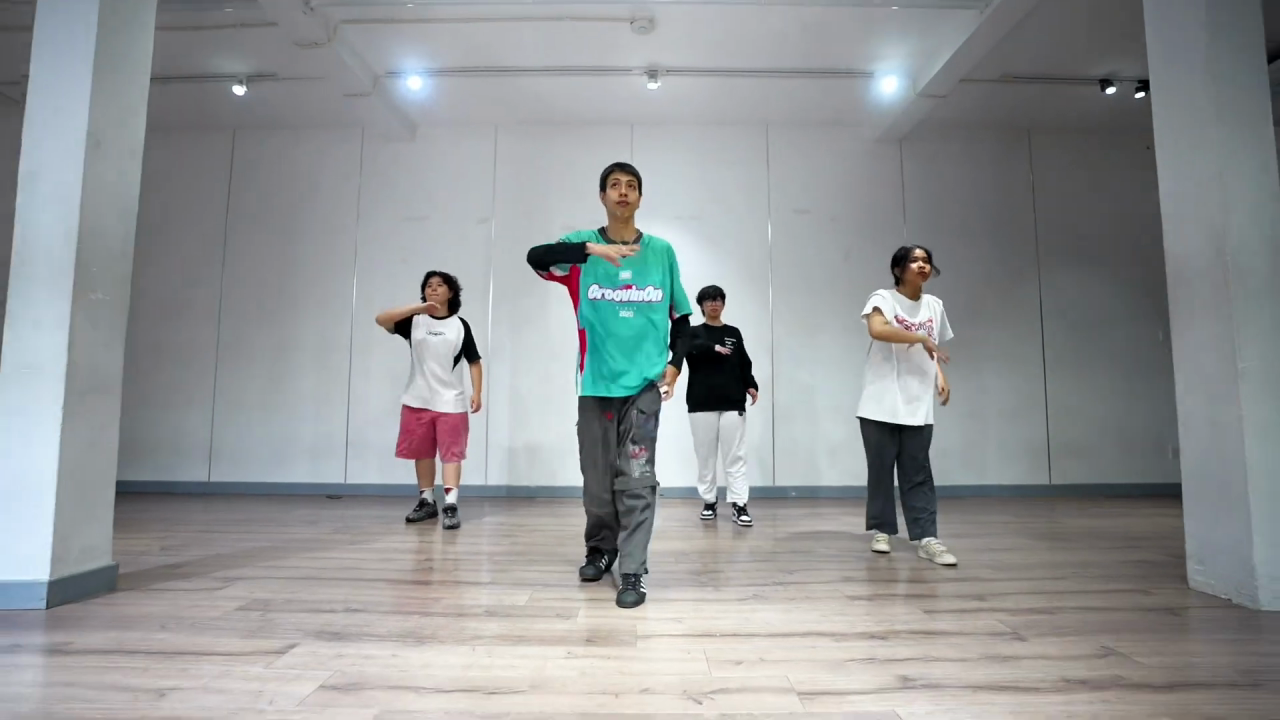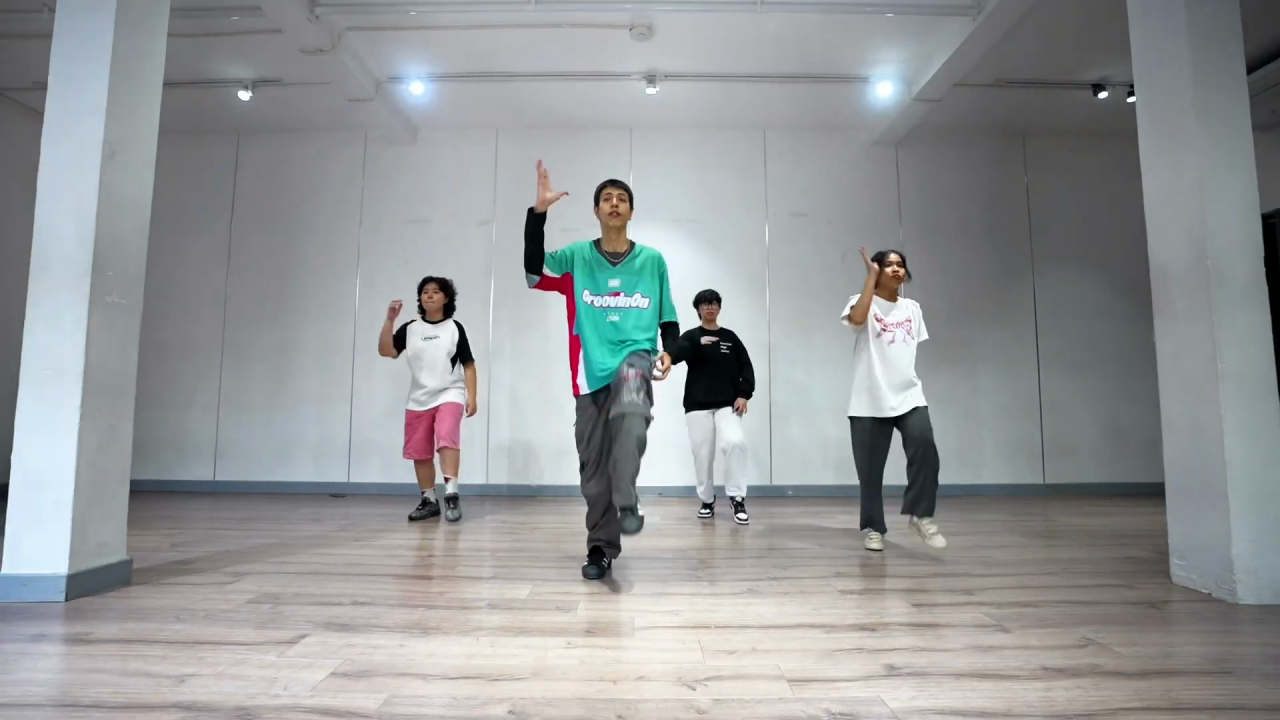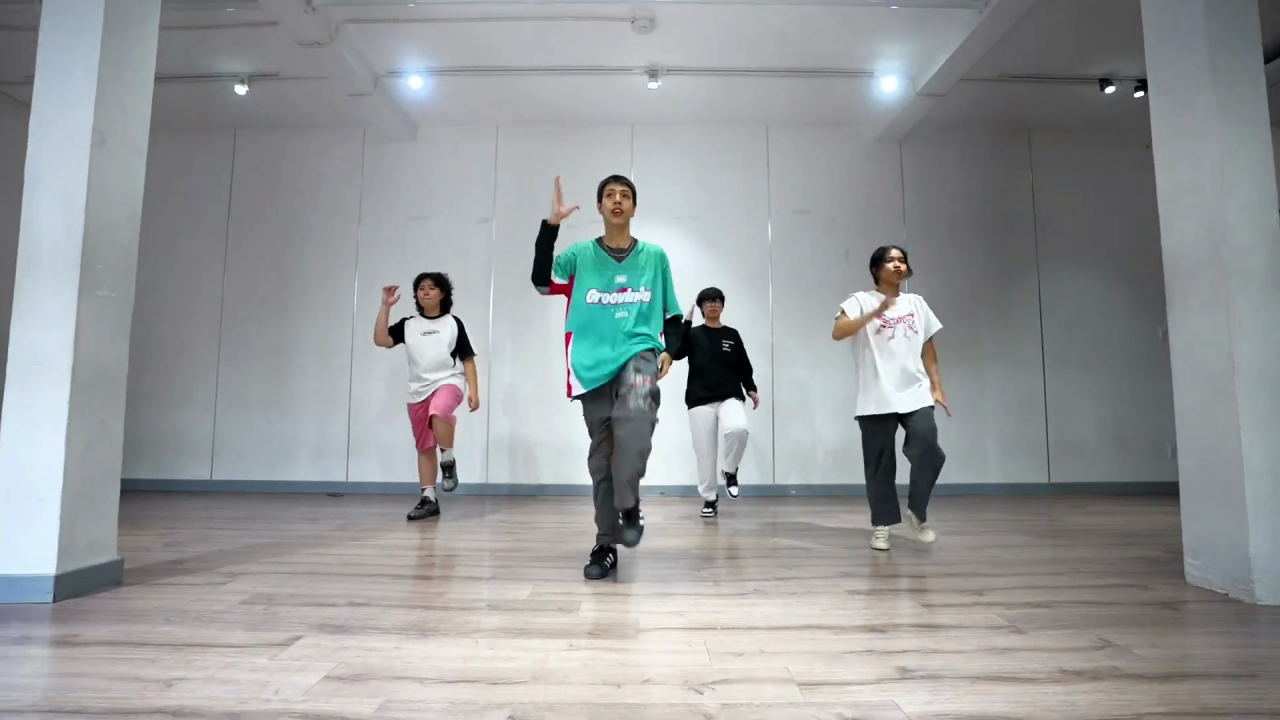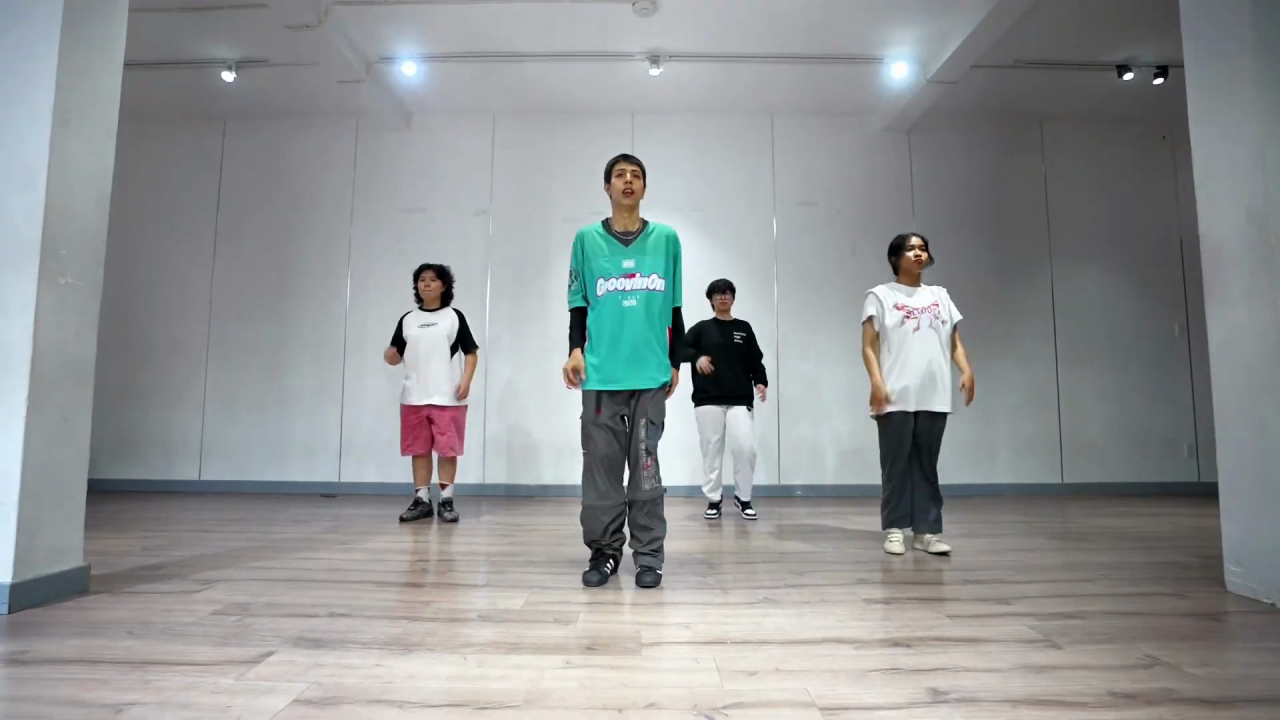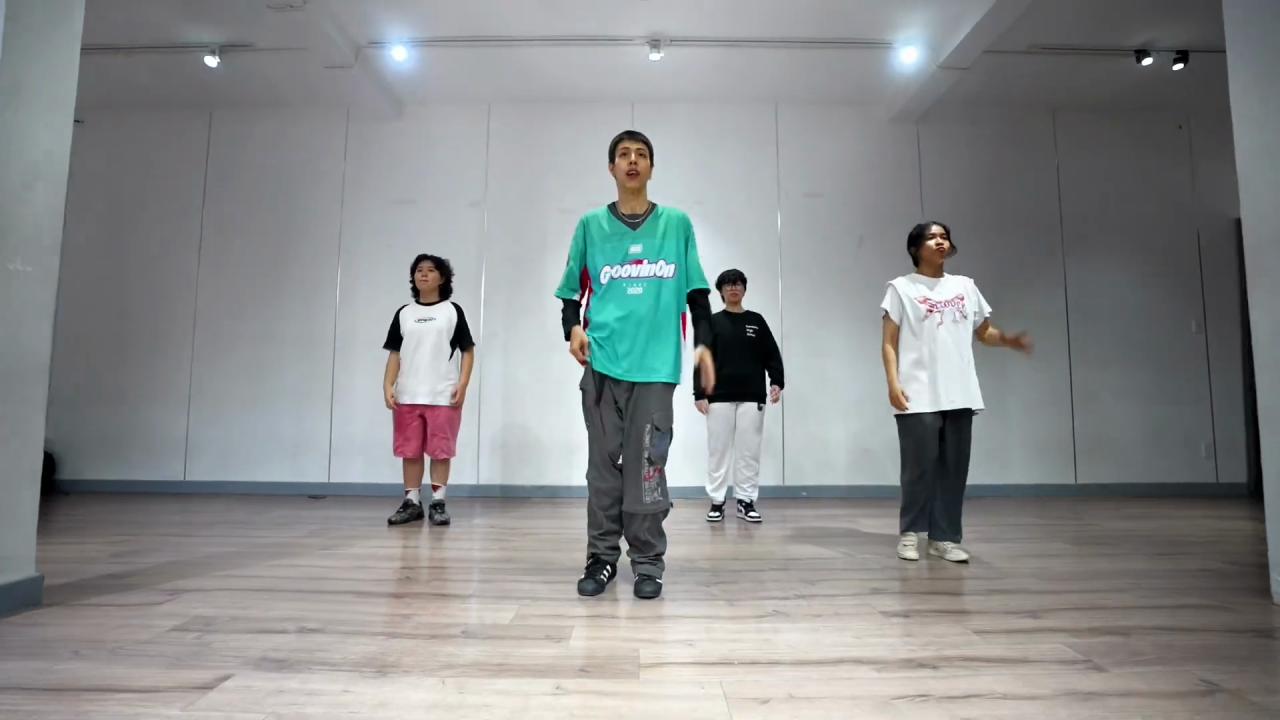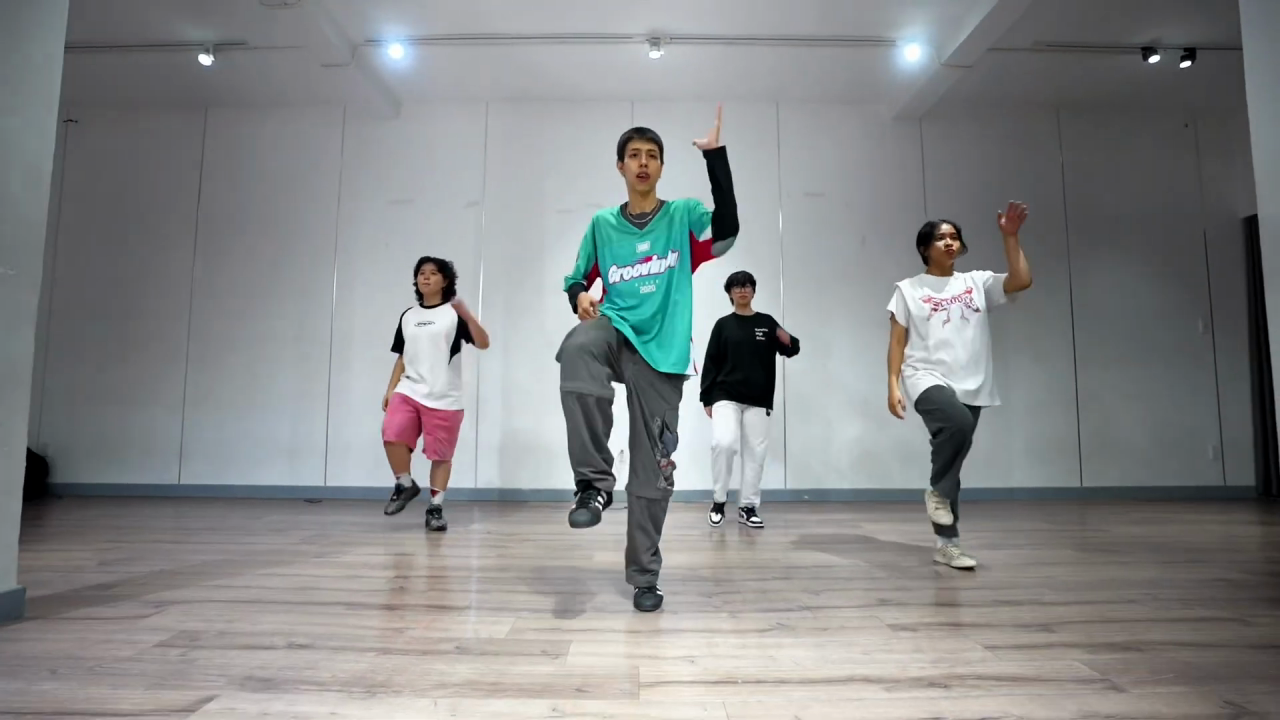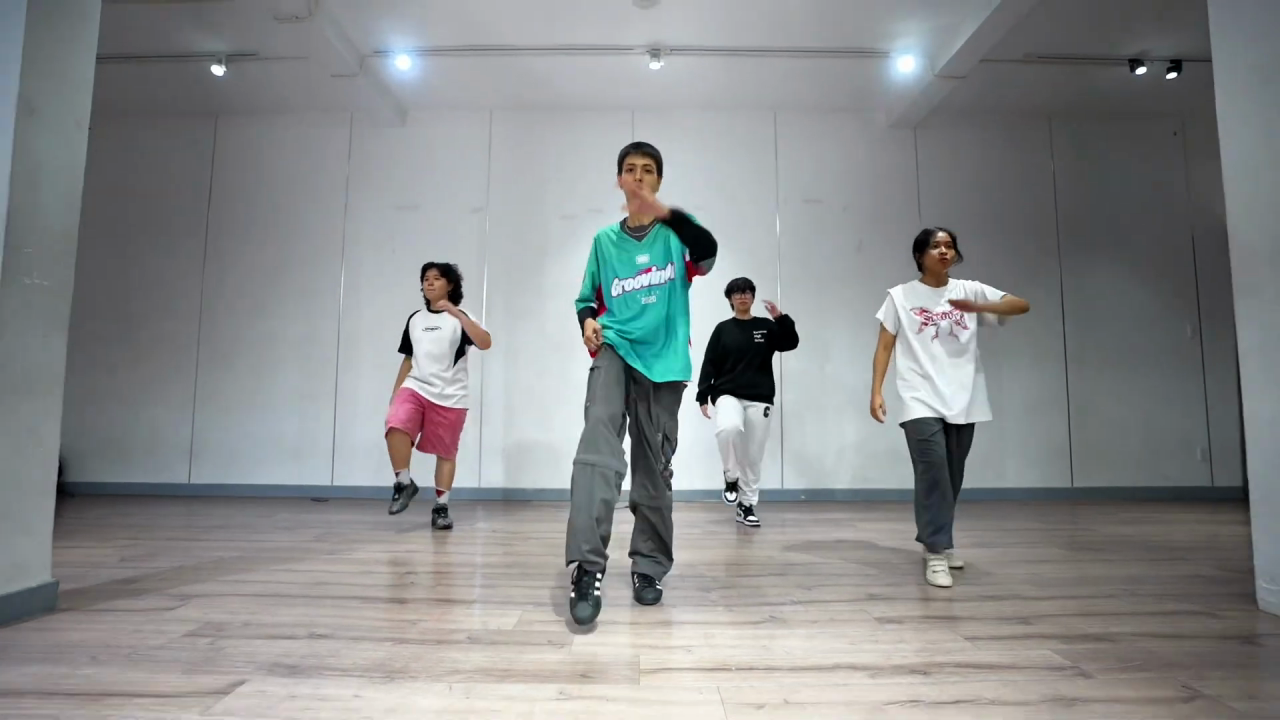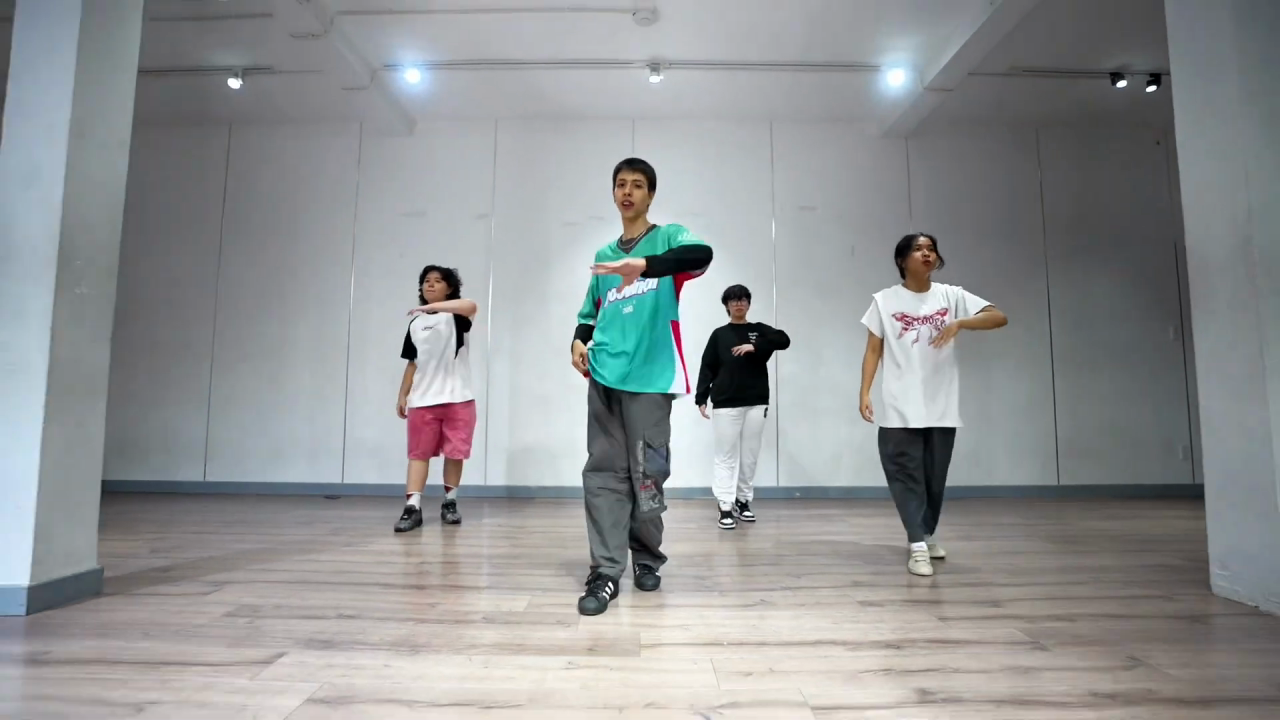
dt=0.3s
person 1, frame 1
left shoulder: (662, 251)
right shoulder: (585, 243)
left elbow: (681, 316)
right elbow: (536, 259)
left wrist: (676, 361)
right wrist: (590, 250)
left hip: (645, 376)
right hip: (597, 377)
left knee: (637, 475)
right knee: (597, 474)
left ankle: (633, 570)
right ankle: (601, 548)
person 1, frame 2
left shoulder: (652, 260)
right shoulder: (577, 256)
left elbow: (668, 320)
right elbow: (532, 272)
left wrist: (667, 351)
right wrist: (537, 211)
left hip: (634, 358)
right hip: (591, 372)
left knee: (629, 417)
right knee: (594, 463)
left ankle: (628, 504)
right ankle: (601, 546)
person 1, frame 3
left shoulder: (655, 257)
right shoulder: (579, 254)
left elbow: (671, 315)
right elbow: (542, 281)
left wrist: (668, 352)
right wrist: (551, 221)
left hip: (640, 353)
right hip: (594, 365)
left knee: (636, 413)
right knee: (603, 457)
left ankle: (628, 506)
right ankle: (607, 543)
person 1, frame 4
left shoulder: (666, 239)
right shoulder: (587, 240)
left elbow: (675, 308)
right elbow: (577, 303)
left wrist: (675, 361)
right wrist: (575, 349)
left hip: (650, 370)
right hip: (601, 371)
left knee: (645, 463)
right knee: (601, 463)
left ankle: (649, 554)
right ankle: (605, 550)
person 1, frame 5
left shoulder: (677, 223)
right shoulder: (591, 225)
left elbow: (697, 290)
right elbow: (571, 289)
left wrist: (703, 344)
right wrist: (574, 331)
left hip: (655, 363)
right hip: (602, 356)
left knee: (647, 464)
right knee: (600, 460)
left ankle: (647, 563)
right ankle: (601, 554)
person 1, frame 6
left shoulder: (684, 214)
right shoulder: (602, 224)
left elbow: (725, 235)
right elbow: (575, 278)
left wrist: (716, 155)
right wrist: (580, 295)
left hip: (662, 348)
right hip: (614, 328)
left knee: (653, 462)
right knee: (577, 352)
left ankle: (644, 574)
right ankle: (594, 480)
person 1, frame 7
left shoulder: (676, 231)
right shoulder: (604, 240)
left elbow: (708, 251)
right elbow: (586, 299)
left wrist: (666, 215)
right wrist: (588, 321)
left hip: (661, 360)
right hip: (614, 352)
left knee: (654, 468)
right knee: (598, 448)
left ankle: (648, 567)
right ankle: (587, 569)
person 1, frame 8
left shoulder: (669, 237)
right shoulder: (604, 255)
left elbow: (702, 255)
left wrist: (642, 266)
right wrist: (578, 341)
left hip: (650, 375)
right hip: (603, 373)
left knee: (646, 472)
right knee: (603, 471)
left ankle: (646, 557)
right ankle: (605, 572)
person 2, frame 1
left shoulder: (934, 305)
right shoulder: (883, 299)
right elbow: (877, 330)
left wrist: (940, 375)
right wrist: (921, 339)
left hip: (918, 405)
right hip: (880, 405)
left knee: (917, 472)
right knee: (880, 469)
left ankle: (927, 539)
right ankle: (881, 531)
person 2, frame 2
left shoulder: (912, 308)
right shoulder: (865, 301)
right elbow: (857, 318)
right wrist: (870, 276)
left hip: (908, 397)
right hip: (869, 401)
left knee: (924, 451)
right knee: (870, 468)
left ankle: (921, 516)
right ankle: (872, 529)
person 2, frame 3
left shoulder: (917, 303)
right shoulder: (862, 300)
left elbow: (928, 350)
right elbow: (839, 331)
left wrist: (936, 388)
right wrist: (875, 313)
left hip: (915, 395)
right hip: (875, 399)
left knee: (928, 451)
right knee: (879, 464)
left ankle: (917, 511)
right ankle: (882, 524)
person 2, frame 4
left shoulder: (939, 295)
right shoulder: (881, 295)
left elbow: (953, 340)
right elbow: (869, 345)
left wrist: (966, 371)
right wrist: (876, 383)
left hip: (934, 395)
right hip: (895, 396)
left knee: (926, 464)
right knee: (896, 464)
left ankle: (927, 530)
right ankle: (895, 528)
person 2, frame 5
left shoulder: (965, 286)
right shoulder: (901, 288)
left elbow: (983, 331)
right elbow: (889, 342)
left wrist: (1006, 339)
right wrist: (892, 381)
left hip: (960, 393)
right hip: (919, 393)
left knee: (954, 466)
right knee: (920, 463)
left ankle: (943, 537)
right ankle: (911, 532)
person 2, frame 6
left shoulder: (977, 282)
right shoulder: (908, 289)
left elbow: (1022, 282)
right elbow: (897, 343)
left wrist: (1010, 238)
right wrist: (893, 386)
left hip: (970, 385)
right hip: (926, 378)
right knee: (956, 423)
left ankle: (946, 540)
right ankle: (938, 491)
person 2, frame 7
left shoulder: (969, 290)
right shoulder: (900, 296)
left elbow: (1020, 305)
right elbow: (885, 347)
left wrist: (979, 307)
right wrist: (876, 391)
left hip: (963, 401)
right hip: (921, 400)
left knee: (951, 475)
right knee: (932, 468)
left ankle: (938, 543)
right ankle: (937, 553)
person 2, frame 8
left shoulder: (952, 296)
right shoulder: (884, 301)
left elbow: (999, 317)
right elbow: (873, 350)
left wrist: (959, 323)
right wrist: (864, 393)
left hip: (941, 405)
right hip: (901, 406)
left knee: (935, 475)
right knee: (906, 473)
left ankle: (925, 534)
right ankle: (917, 545)
person 3, frame 1
left shoulder: (460, 325)
right shoulder: (414, 321)
left elbow: (474, 362)
right elbow: (381, 319)
left wrist: (476, 393)
right wrist: (418, 308)
left hip: (451, 401)
right hip: (417, 400)
left knee: (451, 453)
right knee: (421, 452)
left ankle: (450, 506)
right ankle: (426, 501)
person 3, frame 2
left shoulder: (455, 328)
right shoulder: (409, 329)
left elbow: (468, 365)
right elbow: (386, 351)
left wrist: (472, 396)
right wrist: (390, 320)
left hip: (449, 396)
right hip: (419, 402)
left knee: (447, 441)
right knee: (420, 454)
left ankle: (451, 496)
right ankle: (429, 501)
person 3, frame 3
left shoulder: (454, 324)
right shoulder: (407, 325)
left elbow: (468, 359)
right elbow: (380, 341)
left wrist: (473, 390)
right wrist: (385, 307)
left hip: (448, 383)
right hip: (418, 393)
left knee: (439, 415)
right knee: (425, 446)
left ankle: (448, 463)
right ankle: (428, 499)
person 3, frame 4
left shoulder: (454, 317)
right shoulder: (407, 320)
left elbow: (471, 353)
right elbow: (395, 357)
left wrist: (466, 380)
right wrist: (391, 355)
left hip: (448, 396)
right hip: (414, 396)
left knee: (447, 449)
right knee: (418, 449)
left ankle: (447, 501)
right ankle: (421, 500)
person 3, frame 5
left shoulder: (453, 311)
right shoulder: (403, 313)
left elbow: (468, 351)
right elbow: (395, 354)
left wrist: (462, 385)
right wrist: (388, 386)
left hip: (444, 396)
right hip: (408, 395)
left knee: (441, 450)
right knee: (409, 450)
left ankle: (437, 503)
right ankle: (412, 503)
person 3, frame 6
left shoulder: (454, 314)
right shoulder: (407, 316)
left elbow: (483, 343)
right elbow: (401, 358)
left wrist: (467, 314)
right wrist: (390, 389)
left hip: (444, 398)
right hip: (410, 392)
left knee: (440, 454)
right knee: (392, 437)
left ankle: (435, 508)
right ankle: (405, 485)
person 3, frame 7
left shoulder: (461, 316)
right shoulder: (415, 319)
left elbow: (485, 343)
left wrist: (456, 315)
right wrist: (396, 388)
left hip: (449, 396)
right hip: (416, 388)
left knee: (445, 452)
right knee: (395, 427)
left ankle: (441, 508)
right ankle: (403, 483)
person 3, frame 8
left shoulder: (455, 315)
right shoulder: (416, 322)
left elbow: (471, 306)
left wrist: (431, 308)
right wrist: (402, 394)
left hip: (457, 398)
right hip: (423, 399)
left knee: (455, 452)
right knee: (419, 452)
left ankle: (449, 503)
right ankle: (413, 508)
person 4, frame 1
left shoulder: (734, 333)
right shoulder: (694, 332)
left elbow: (744, 365)
left wrist: (751, 386)
right wrist: (711, 348)
left hip: (732, 403)
right hip: (701, 404)
left knee: (734, 454)
right knee: (705, 455)
left ankle: (739, 504)
right ankle: (709, 501)
person 4, frame 2
left shoulder: (730, 337)
right shoulder: (691, 337)
left elbow: (746, 366)
right elbow: (674, 356)
left wrist: (745, 394)
right wrist: (698, 343)
left hip: (727, 404)
right hip: (698, 405)
left knee: (735, 444)
right knee: (702, 456)
left ankle: (737, 500)
right ankle: (707, 500)
person 4, frame 3
left shoulder: (732, 335)
right shoulder: (693, 334)
left elbow: (744, 366)
right elbow: (674, 353)
left wrist: (751, 389)
right wrist: (685, 324)
left hip: (730, 397)
right hip: (700, 400)
left knee: (738, 429)
right knee: (705, 452)
left ankle: (730, 471)
right ankle: (709, 498)
person 4, frame 4
left shoulder: (744, 328)
right shoulder: (703, 328)
left elbow: (755, 360)
left wrist: (761, 382)
right wrist: (696, 358)
left hip: (740, 400)
right hip: (708, 400)
left knee: (746, 449)
right knee: (711, 452)
left ankle: (743, 498)
right ankle: (713, 500)
person 4, frame 5
left shoulder: (756, 321)
right shoulder: (714, 321)
left elbow: (771, 353)
left wrist: (777, 382)
right wrist: (700, 393)
left hip: (752, 397)
right hip: (719, 397)
left knee: (749, 450)
right knee: (719, 449)
left ankle: (746, 501)
right ankle: (717, 502)
person 4, frame 6
left shoulder: (767, 322)
right shoulder: (723, 325)
left elbow: (790, 348)
right elbow: (711, 363)
left wrist: (788, 343)
right wrist: (706, 398)
left hip: (759, 401)
right hip: (726, 397)
left knee: (755, 456)
right knee: (723, 445)
left ankle: (748, 507)
right ankle: (718, 501)
person 4, frame 7
left shoulder: (767, 326)
right shoulder: (723, 329)
left elbow: (791, 342)
right elbow: (710, 364)
left wrist: (780, 318)
right wrist: (703, 397)
left hip: (759, 399)
right hip: (727, 394)
left knee: (753, 454)
right knee: (729, 428)
left ankle: (747, 505)
right ankle: (731, 477)
person 4, frame 8
left shoulder: (760, 331)
right shoulder: (719, 334)
left elbow: (783, 340)
right elbow: (707, 368)
left wrist: (755, 347)
right wrist: (701, 398)
left hip: (756, 402)
right hip: (725, 403)
left knee: (749, 455)
right knee: (726, 455)
left ankle: (743, 501)
right ankle: (725, 508)
